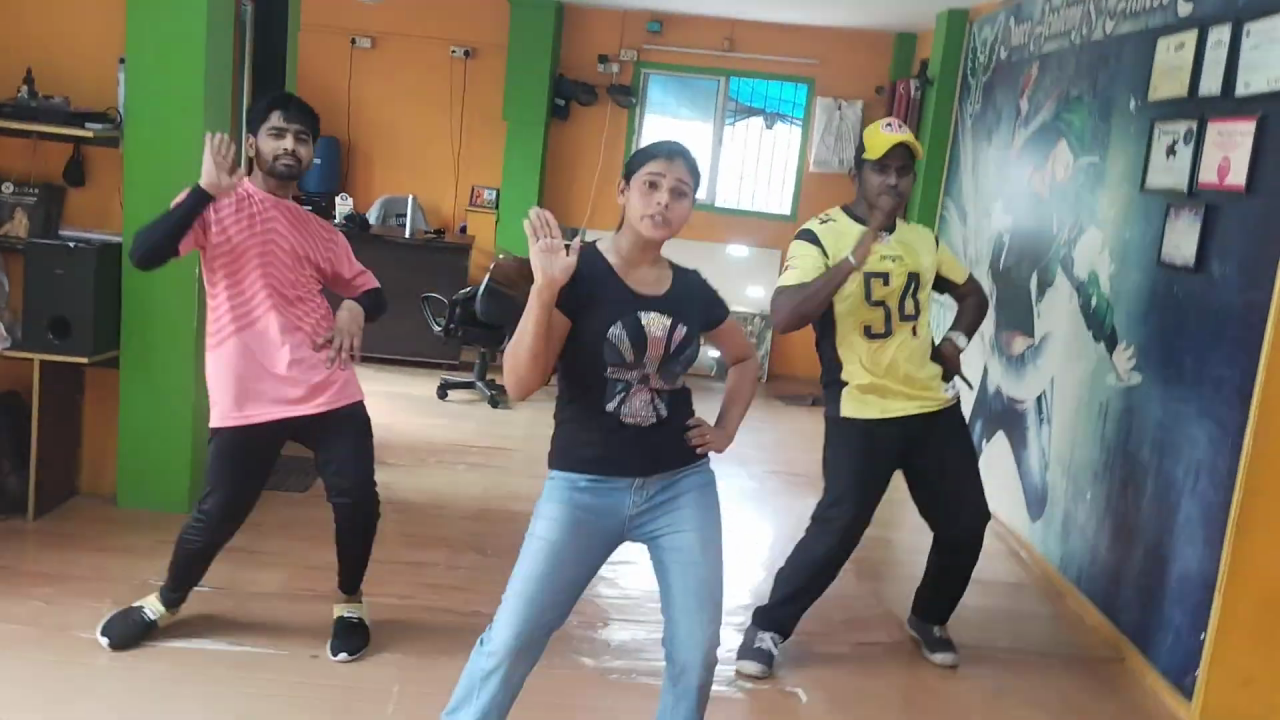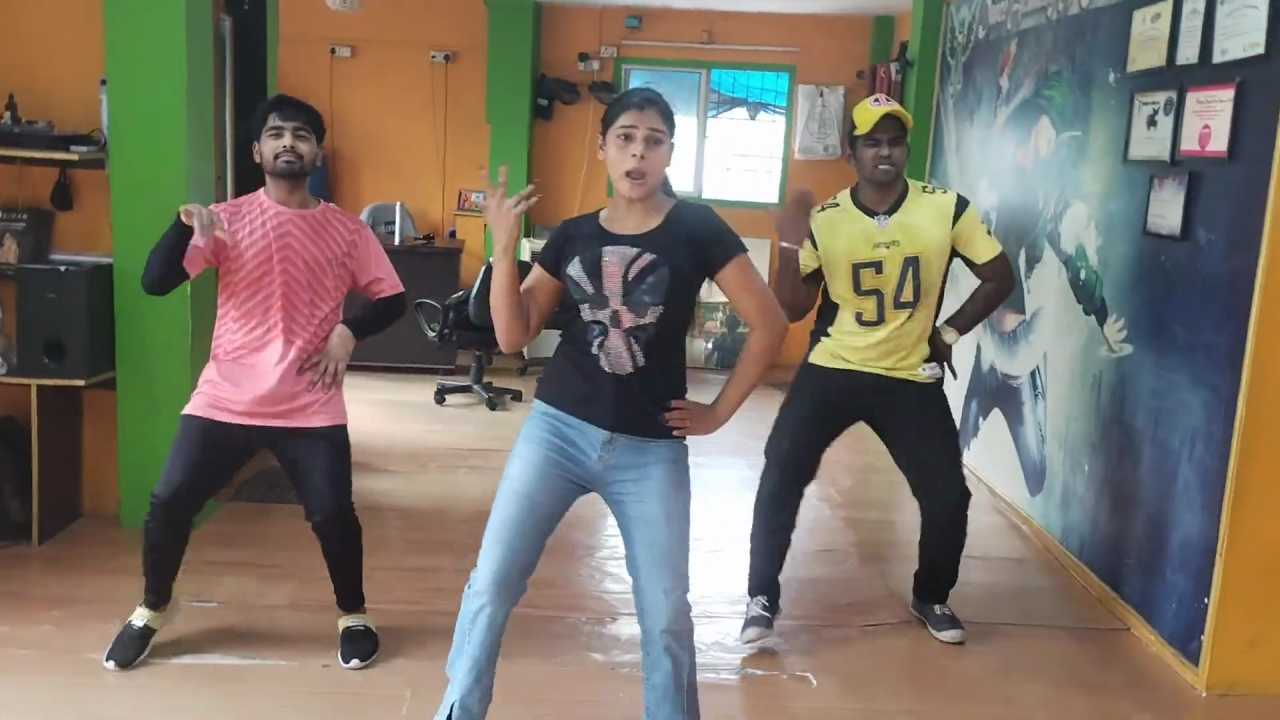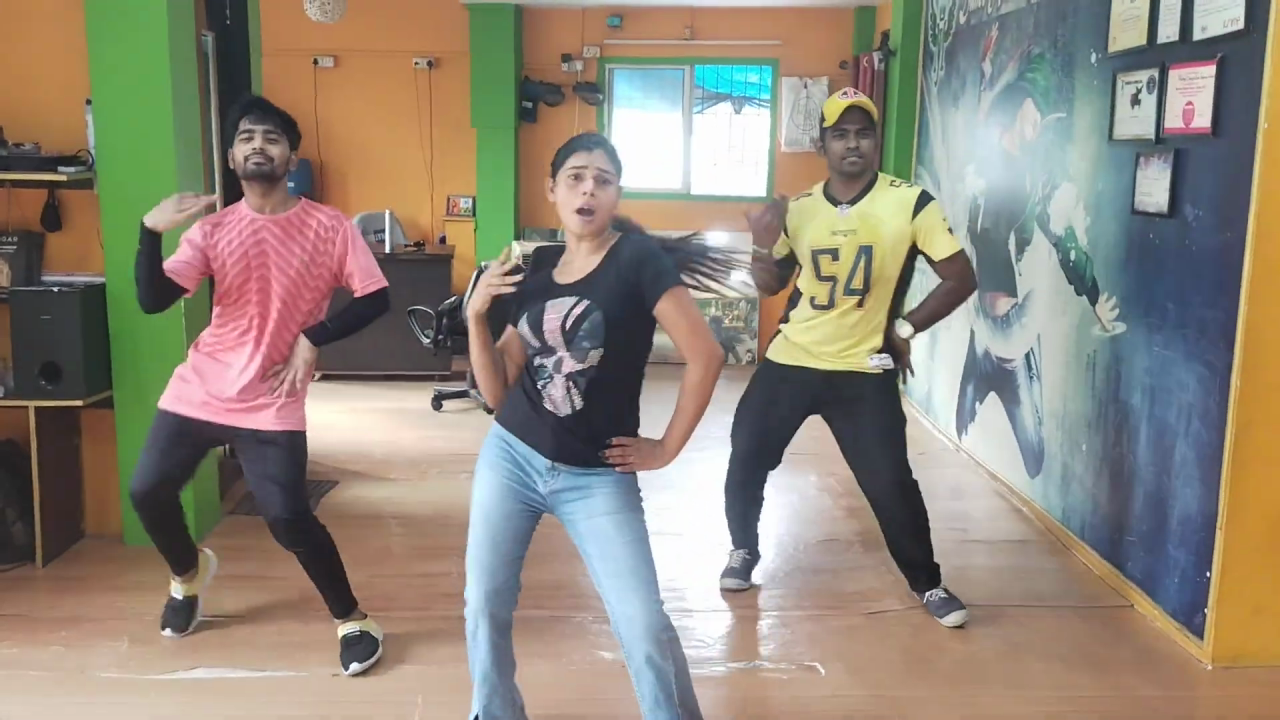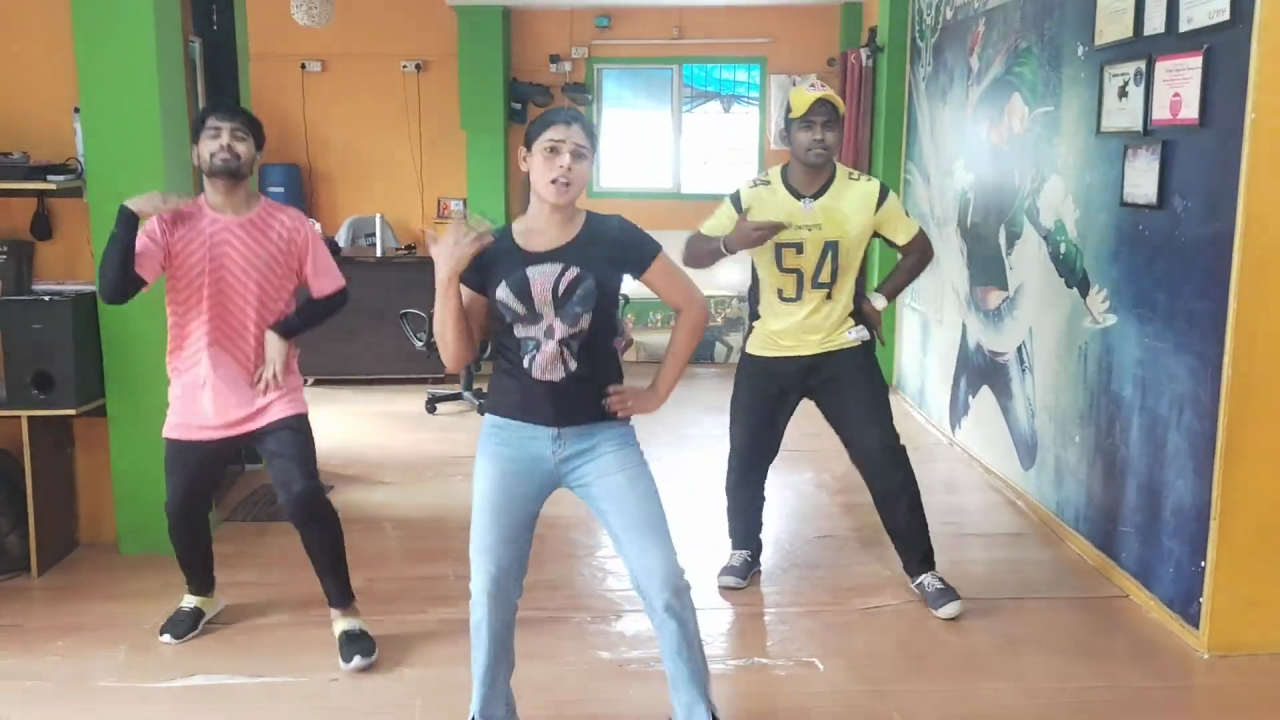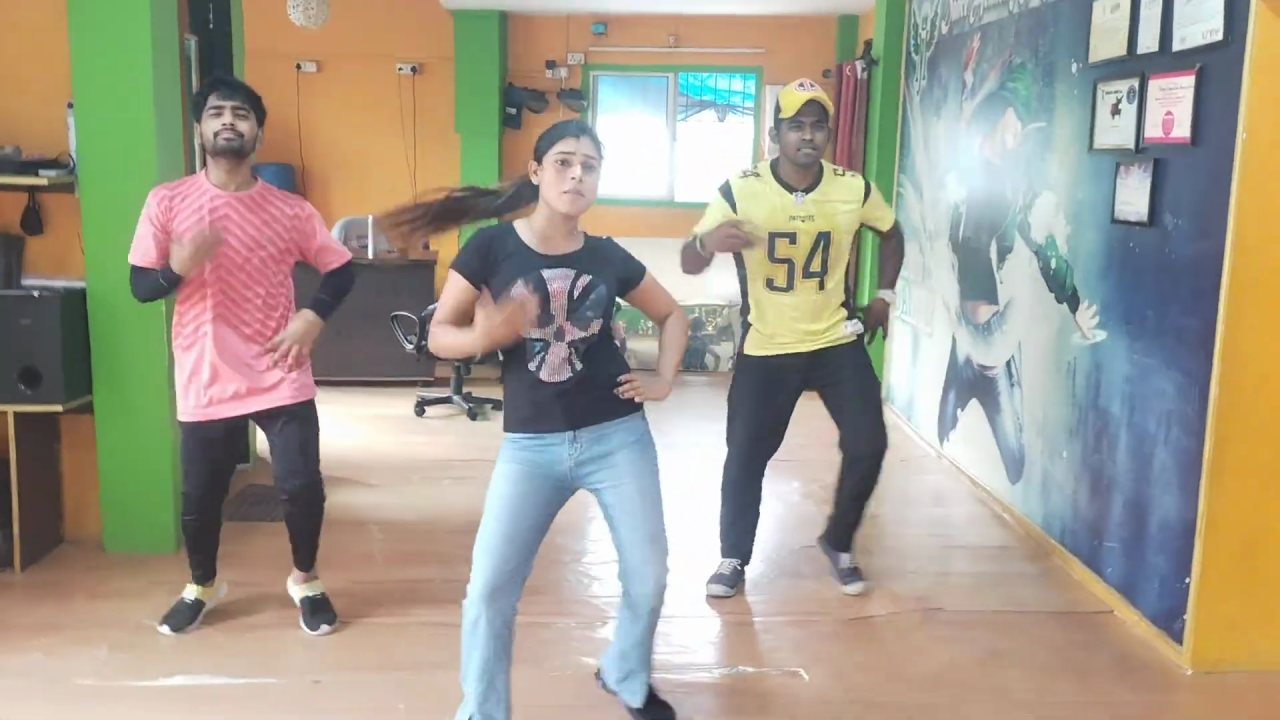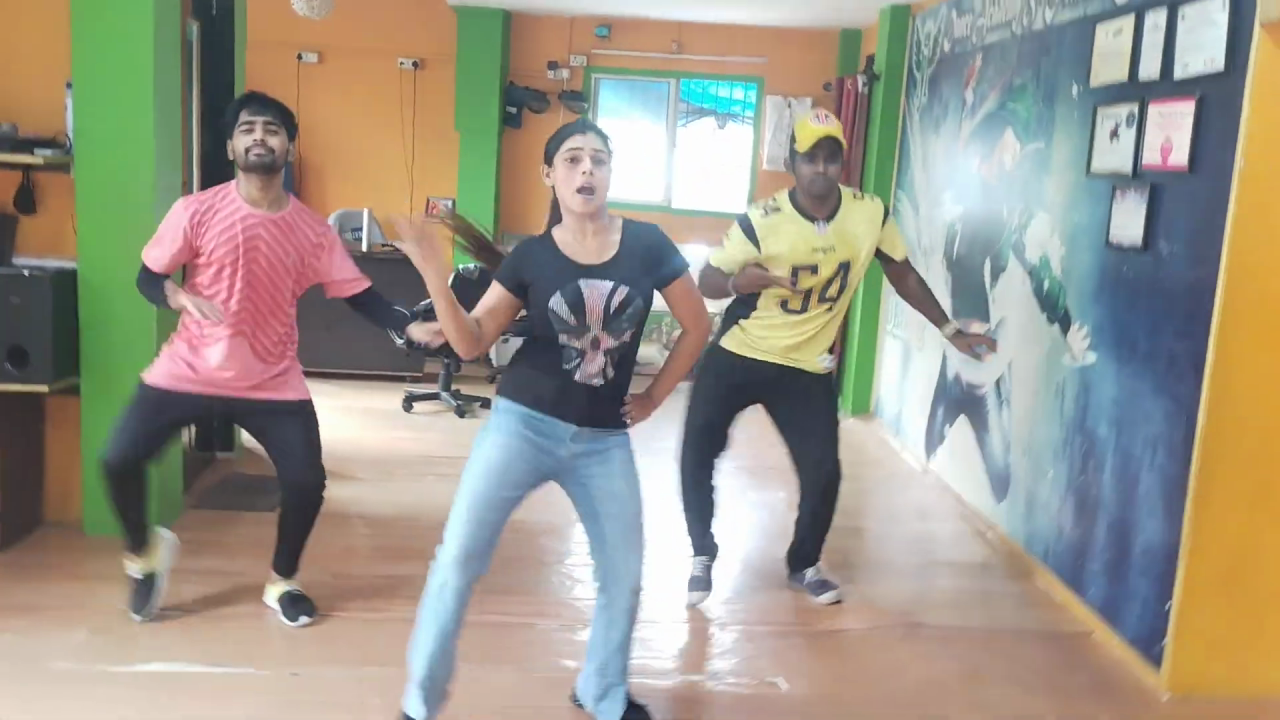
dt=0.2s
person 1, frame 1
left shoulder: (691, 289)
right shoulder: (572, 271)
left elbow: (745, 359)
right elbow: (520, 384)
left wrist: (723, 432)
right wrist: (543, 291)
left hip: (680, 486)
right hip: (583, 484)
left knee: (697, 645)
right knee: (514, 636)
person 1, frame 2
left shoulder: (698, 228)
right shoulder: (571, 237)
left elbow: (768, 322)
right elbow: (512, 337)
left wrist: (718, 412)
right wrist: (503, 246)
left hip: (648, 446)
right hip: (556, 429)
left knee: (665, 612)
right knee: (493, 582)
person 1, frame 3
left shoulder: (641, 258)
right shoulder: (533, 281)
left elbow: (704, 355)
right elbow: (497, 391)
left wrist: (668, 447)
right wrist: (477, 314)
left hip: (596, 475)
right hip: (511, 456)
left knee: (642, 624)
right knee: (485, 601)
person 1, frame 4
left shoulder: (613, 236)
right shoulder: (488, 251)
left elbow: (693, 307)
right elbow: (455, 357)
left wrist: (659, 389)
right wrist: (445, 274)
left hip: (601, 436)
right hip: (513, 436)
left knee: (662, 579)
right knee: (490, 589)
person 1, frame 5
left shoulder: (609, 255)
right shoulder: (491, 248)
left elbow: (672, 316)
right elbow: (438, 336)
left wrist: (660, 383)
right wrist: (484, 332)
left hip: (616, 437)
right hip: (532, 444)
left knee: (648, 579)
right knee: (491, 586)
person 1, frame 6
left shoulder: (649, 245)
right shoulder: (529, 257)
left elbow: (696, 322)
right elbow: (471, 341)
left wrist: (658, 396)
right wrist: (436, 279)
left hip: (603, 435)
right hip: (524, 420)
left knee: (625, 575)
right knee: (460, 555)
person 2, frame 1
left shoulder: (322, 231)
right shoulder: (215, 205)
left elbow: (369, 291)
right elbow: (144, 256)
left wrist: (355, 310)
right wrist: (204, 191)
left hip: (327, 386)
right hip: (248, 392)
left knee: (358, 501)
right knee: (219, 512)
left ankle: (349, 603)
right ankle: (162, 602)
person 2, frame 2
left shoulder: (348, 229)
right shoulder: (225, 219)
left elbow: (391, 298)
right elbow: (154, 284)
left wrist: (350, 328)
right wrist: (182, 223)
left hip: (309, 400)
right hip: (230, 391)
left knee: (332, 512)
right knee: (172, 500)
left ankle: (354, 615)
right ankle: (151, 611)
person 2, frame 3
left shoulder: (330, 227)
right shoulder: (209, 230)
left elbow: (375, 297)
right elbow: (153, 300)
left wrist: (313, 338)
right wrist: (152, 231)
left hip: (272, 400)
right hip: (201, 386)
left knee: (287, 517)
right knee: (147, 490)
left ankle: (351, 619)
right ankle: (189, 574)
person 2, frame 4
left shoulder: (291, 225)
right shoulder: (167, 223)
left elbow: (333, 295)
right elbow: (113, 291)
left wrist: (281, 332)
right wrist: (130, 214)
left hip: (270, 396)
right hip: (196, 400)
left knee: (305, 500)
right knee: (182, 508)
left ankle: (346, 615)
right ankle: (201, 595)
person 2, frame 5
left shoulder: (289, 210)
right shoulder: (167, 201)
left elbow: (340, 269)
right elbow: (140, 283)
left wrist: (314, 313)
right wrist: (177, 269)
left hip: (280, 377)
right hip: (205, 378)
left knee: (303, 486)
right knee: (201, 494)
left ankle: (306, 579)
right ankle: (202, 586)
person 2, frame 6
left shoulder: (313, 228)
right shoulder: (194, 211)
left elbow: (357, 292)
right elbow: (148, 277)
left wrist: (410, 327)
right wrist: (174, 292)
left hip: (270, 377)
right hip: (192, 363)
left knee: (304, 482)
right knee: (119, 459)
left ankle: (282, 582)
right ankle: (146, 549)
person 3, frame 1
left shoulder: (923, 238)
right shoulder: (818, 237)
left elbow: (970, 296)
right elbow: (784, 315)
left wrist: (955, 341)
right wrist: (852, 259)
left hip: (933, 409)
right hip: (860, 413)
left knee: (965, 522)
right knee: (837, 531)
left ankle: (929, 618)
right ankle: (768, 629)
person 3, frame 2
left shoulder: (948, 207)
right shoulder: (824, 219)
left elbow: (1000, 276)
right elbow: (794, 307)
left wrist: (948, 331)
right wrist: (791, 247)
left hip: (911, 376)
right hip: (834, 367)
left knee: (947, 494)
right knee: (784, 465)
left ankle: (931, 599)
right ankle: (762, 597)
person 3, frame 3
left shoulder: (910, 202)
right shoulder: (797, 208)
left elbow: (961, 277)
right elbow: (770, 285)
left wrist: (905, 327)
right wrist: (766, 246)
left hip: (863, 370)
right hip: (789, 362)
left knee: (889, 482)
right knee: (746, 463)
left ankle: (927, 583)
right ankle: (744, 550)
person 3, frame 4
left shoulder: (871, 193)
right shoulder: (753, 195)
left elbow: (918, 250)
right elbow: (692, 253)
left wrist: (875, 298)
right wrist: (733, 240)
left hip: (842, 348)
right hip: (770, 353)
left knee: (882, 457)
right knee: (747, 461)
left ankle: (923, 570)
right ankle: (744, 552)
person 3, frame 5
left shoulder: (854, 187)
right shoulder: (740, 189)
left elbow: (891, 236)
right elbow: (690, 260)
left wrist: (883, 294)
right wrist: (717, 238)
left hip: (838, 341)
right hip: (766, 348)
left knee: (868, 443)
right knee: (746, 457)
left ankle: (838, 547)
right ankle: (734, 558)
person 3, frame 6
left shoulder: (872, 214)
right shoulder: (760, 221)
left elbow: (901, 273)
right elbow: (707, 282)
left wrist: (947, 327)
right wrist: (736, 281)
left hip: (806, 369)
right hip: (740, 354)
left knee: (821, 472)
right knee: (697, 452)
left ankle: (803, 566)
right ankle: (703, 555)
person 4, frame 1
left shoulder: (1074, 225)
right shoulder: (1017, 203)
left elbow: (1092, 292)
left wrist: (1113, 348)
left hip: (1034, 367)
right hip: (998, 359)
left knee: (1034, 480)
right knee: (971, 449)
person 4, frame 2
left shoulder: (1060, 202)
right shoulder: (1001, 183)
left elbow: (1080, 265)
left wrist: (1105, 321)
left hip: (1025, 345)
right hip: (991, 337)
left knee: (1032, 454)
right knee: (966, 437)
person 4, frame 3
left shoulder: (1046, 183)
right shoulder: (989, 168)
left elbow: (1070, 247)
left wrist: (1096, 299)
left hip: (1018, 325)
right hip: (984, 321)
left knee: (1029, 435)
right knee: (964, 423)
person 4, frame 4
left shoulder: (1035, 174)
right shoulder: (976, 163)
left elbow: (1059, 239)
left wrist: (1086, 291)
left hip: (1010, 319)
right hip: (975, 314)
left knee: (1022, 429)
right knee: (957, 416)
person 4, frame 5
left shoulder: (1028, 190)
right shoulder: (969, 179)
left elbow: (1051, 254)
left wrist: (1076, 307)
left hip: (999, 331)
right hip: (965, 327)
left knee: (1009, 440)
right knee: (945, 429)
person 4, frame 6
left shoulder: (1024, 215)
right shoulder: (968, 198)
left elbow: (1045, 274)
left wrist: (1068, 330)
left hip: (990, 354)
right hip: (956, 348)
left knee: (995, 454)
right knee: (932, 443)
